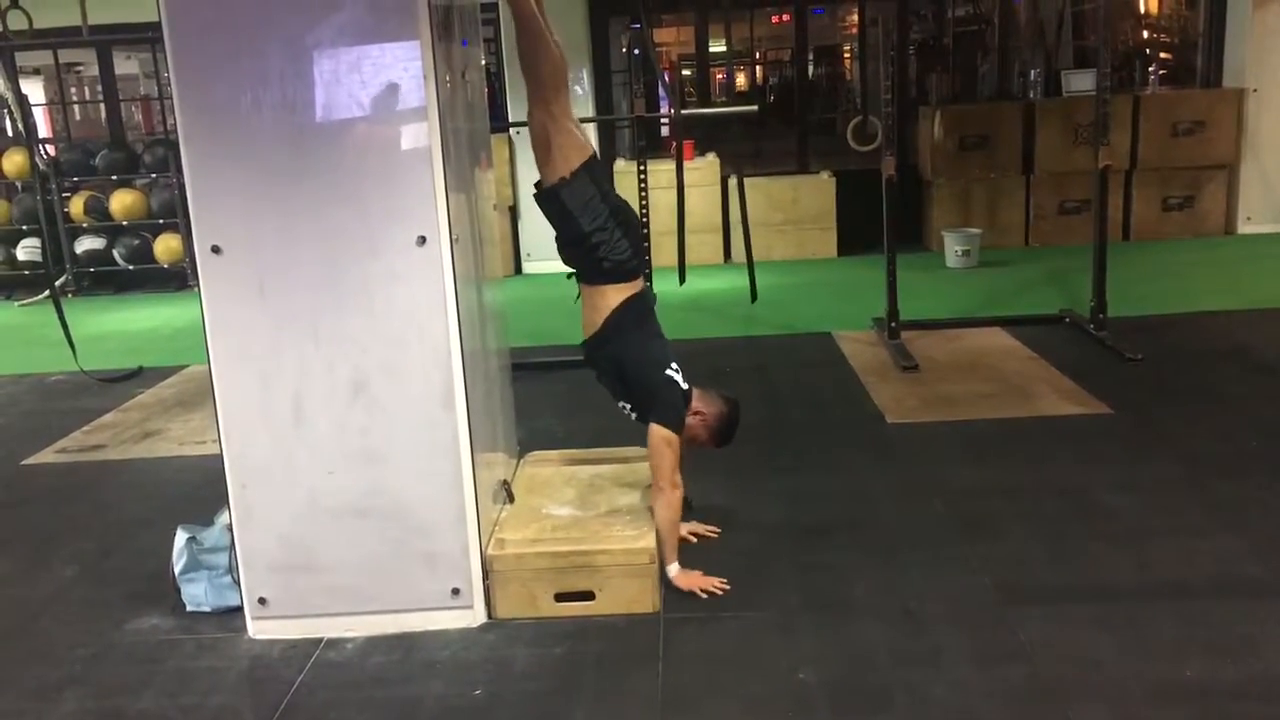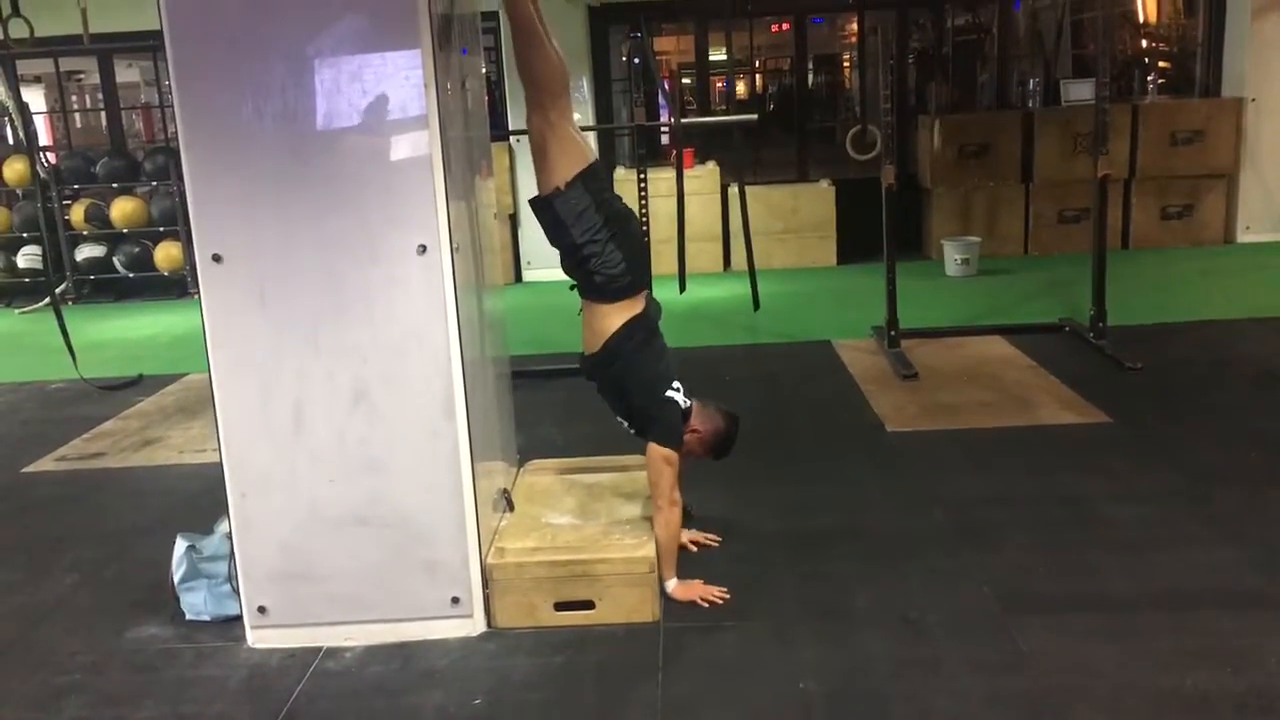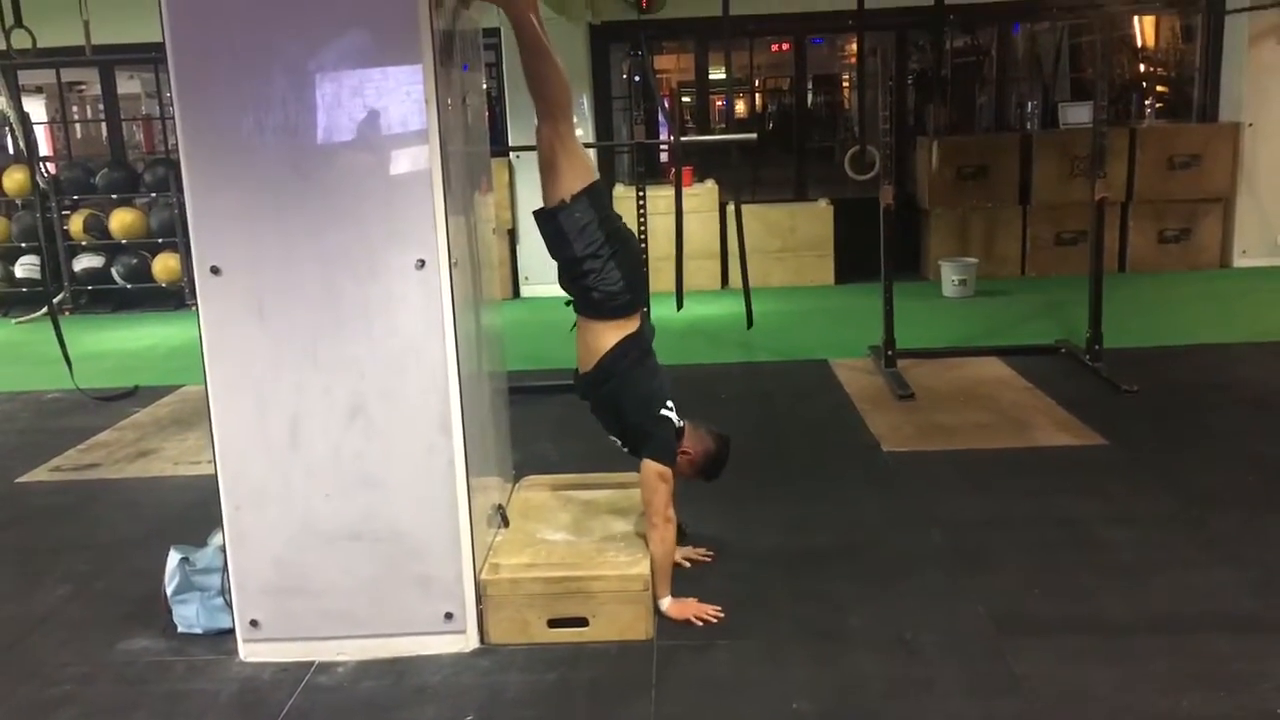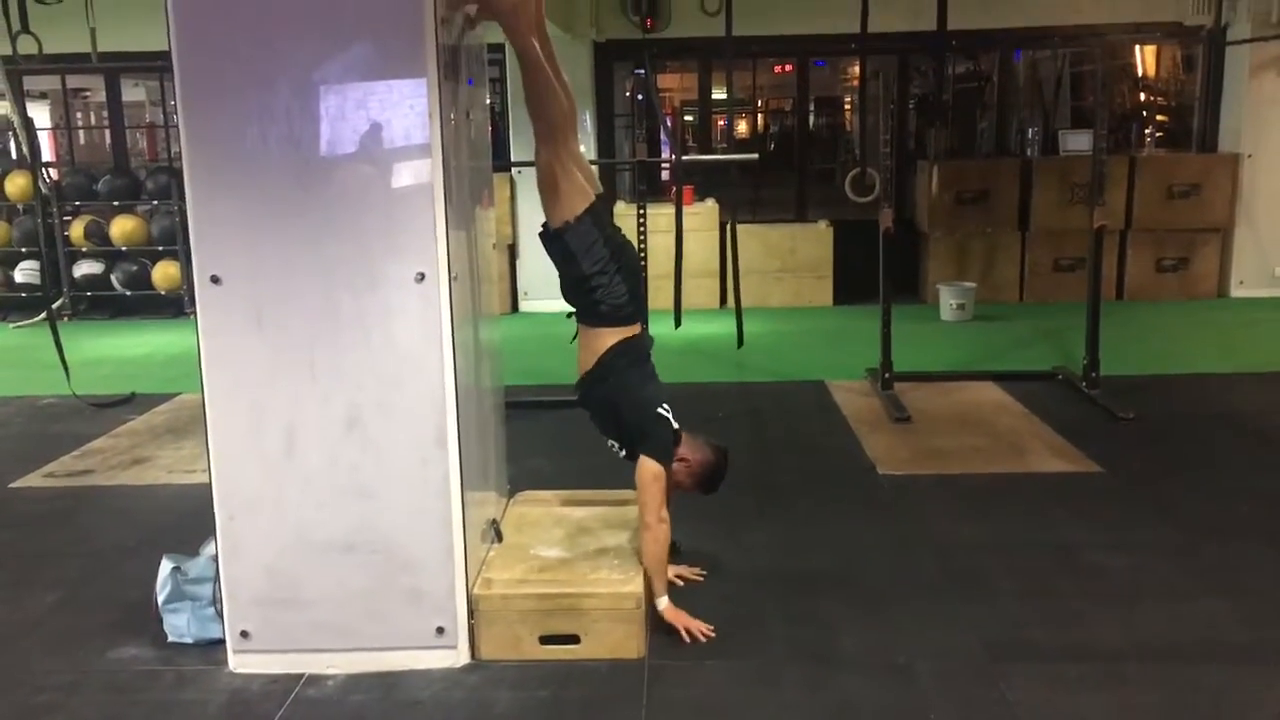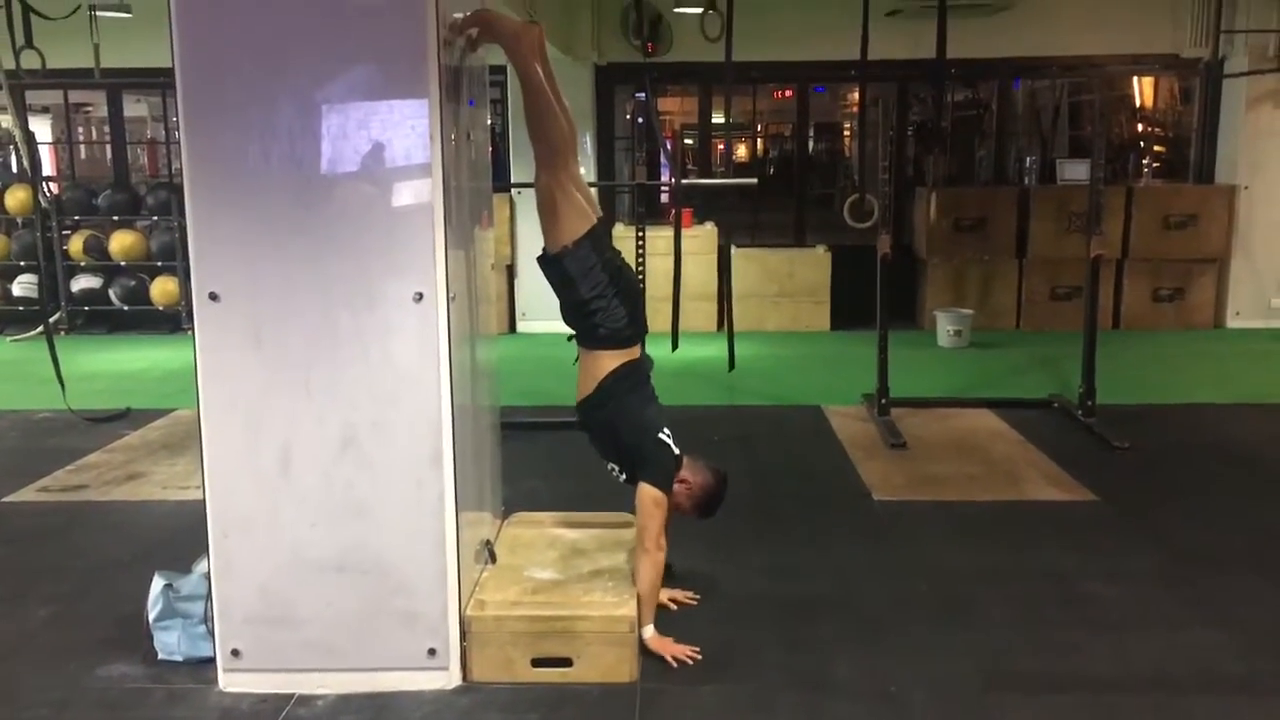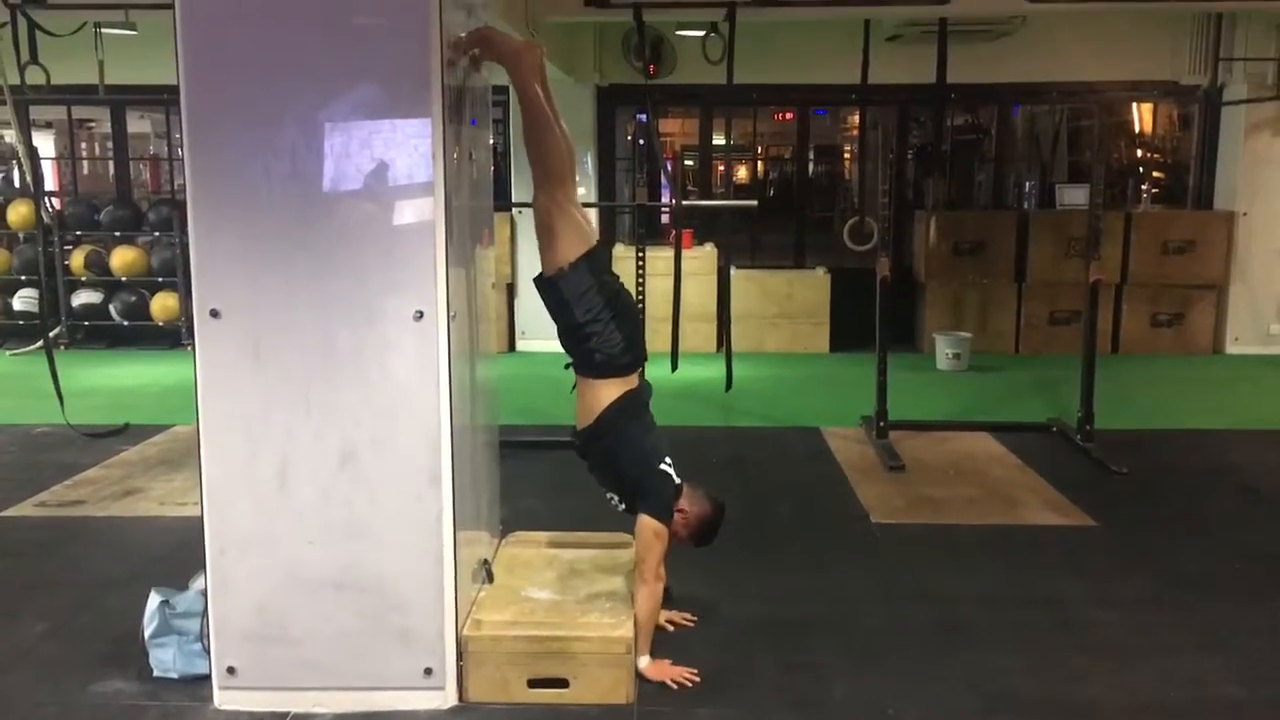
dt=0.3s
person 1, frame 1
left shoulder: (668, 392)
right shoulder: (669, 397)
left elbow: (665, 485)
right elbow: (667, 486)
left wrist: (672, 523)
right wrist: (673, 567)
left hip: (608, 253)
right hip: (607, 256)
left knee: (554, 109)
right knee: (549, 110)
person 1, frame 2
left shoulder: (668, 408)
right shoulder: (667, 416)
left elbow: (665, 500)
right elbow: (667, 501)
left wrist: (675, 532)
right wrist: (672, 581)
left hip: (613, 260)
right hip: (609, 266)
left knee: (553, 115)
right knee: (548, 117)
person 1, frame 3
left shoulder: (660, 425)
right shoulder: (660, 432)
left elbow: (658, 517)
right elbow: (660, 518)
left wrist: (669, 549)
right wrist: (667, 599)
left hip: (611, 281)
right hip: (606, 283)
left knee: (557, 133)
right knee: (556, 133)
person 1, frame 4
left shoulder: (657, 434)
right shoulder: (660, 438)
left elbow: (653, 518)
right elbow: (654, 519)
left wrist: (661, 566)
right wrist: (663, 602)
left hip: (611, 295)
right hip: (608, 296)
left knee: (564, 150)
right knee: (558, 152)
person 1, frame 5
left shoulder: (657, 460)
right shoulder: (659, 464)
left elbow: (648, 547)
right elbow: (651, 547)
left wrist: (654, 589)
right wrist: (648, 629)
left hip: (607, 317)
right hip: (606, 316)
left knee: (561, 173)
right knee: (557, 174)
right ankle: (518, 46)
person 1, frame 6
left shoulder: (656, 486)
right shoulder: (659, 494)
left elbow: (646, 576)
right elbow: (649, 577)
left wrist: (653, 612)
right wrist: (644, 659)
left hip: (606, 344)
right hip: (605, 345)
left knee: (560, 193)
right knee: (556, 193)
right ankle: (521, 66)
